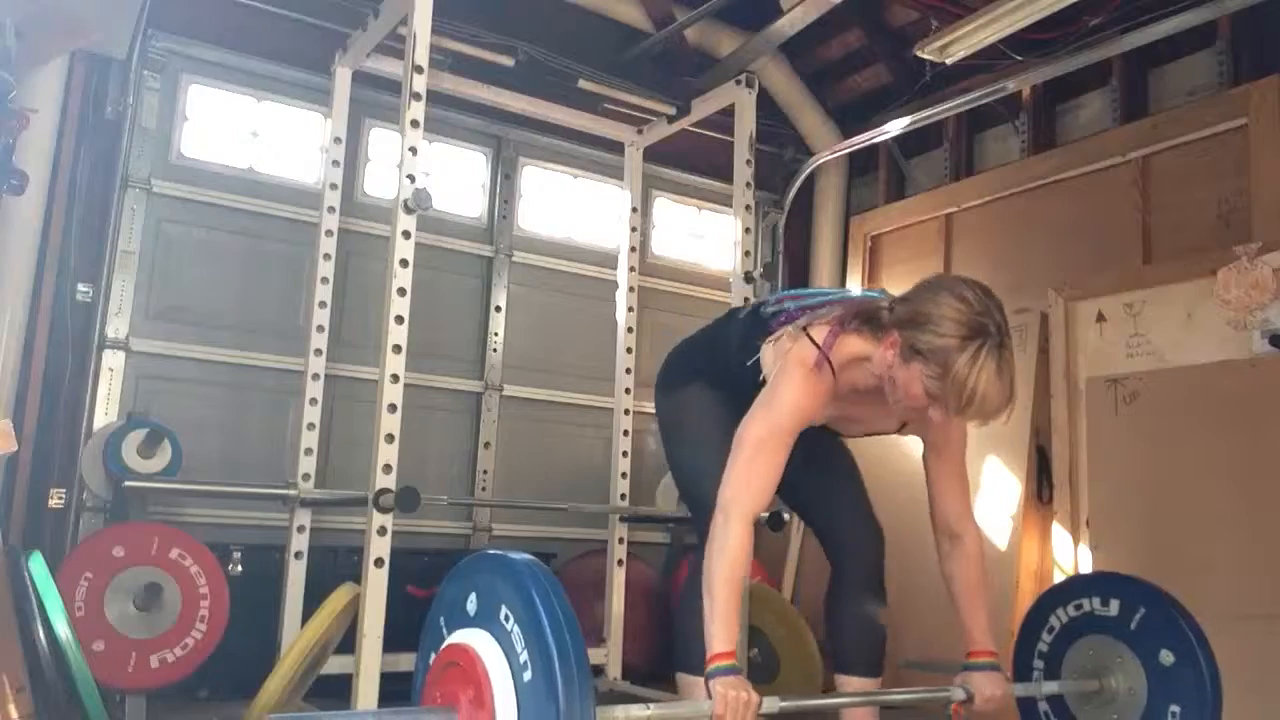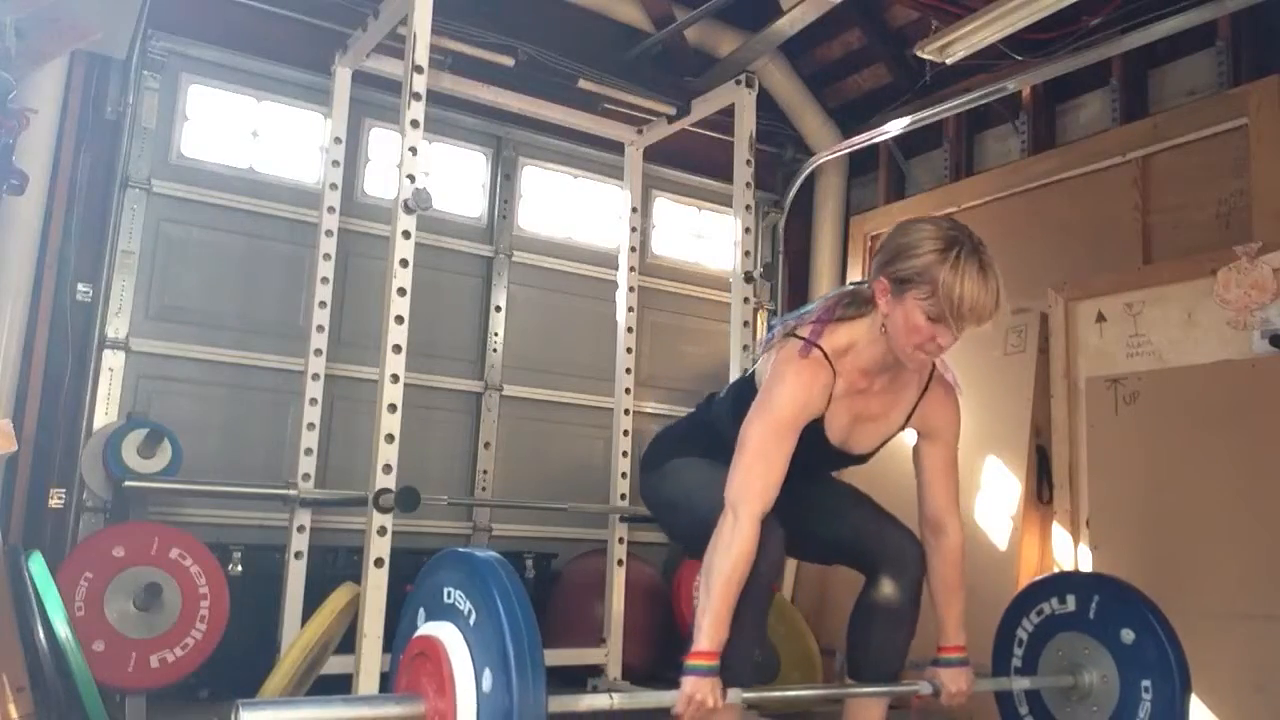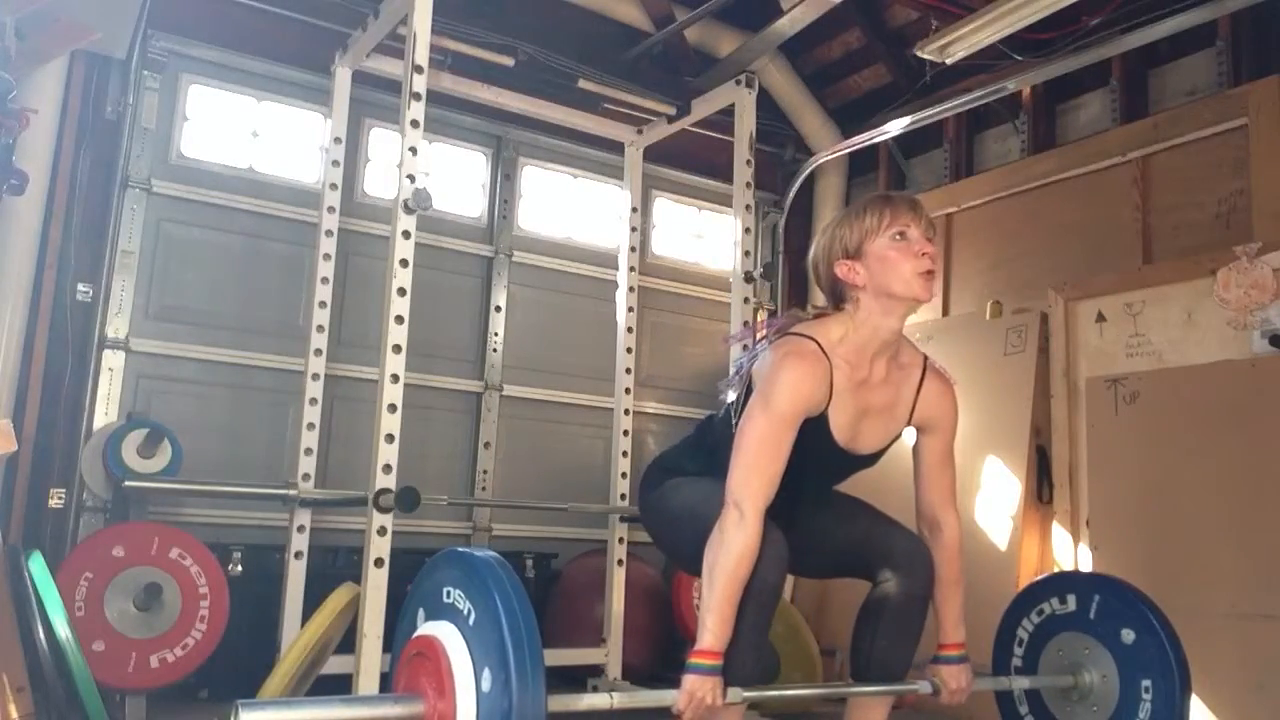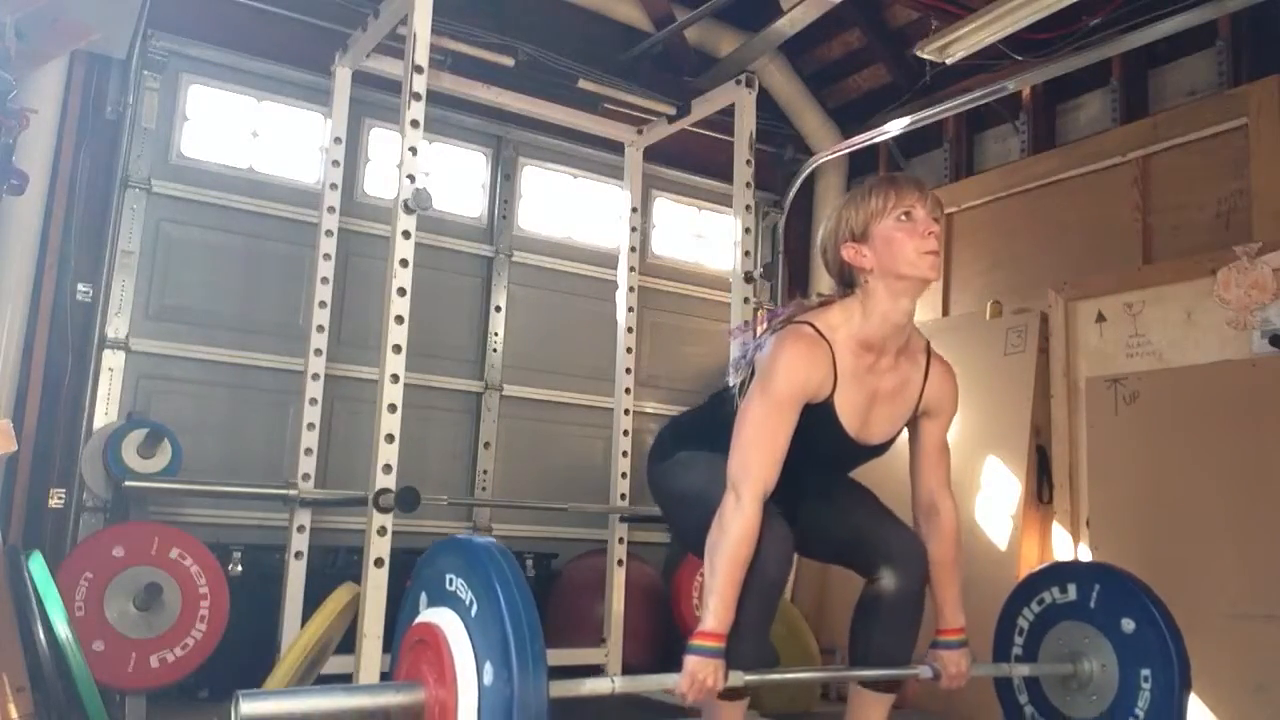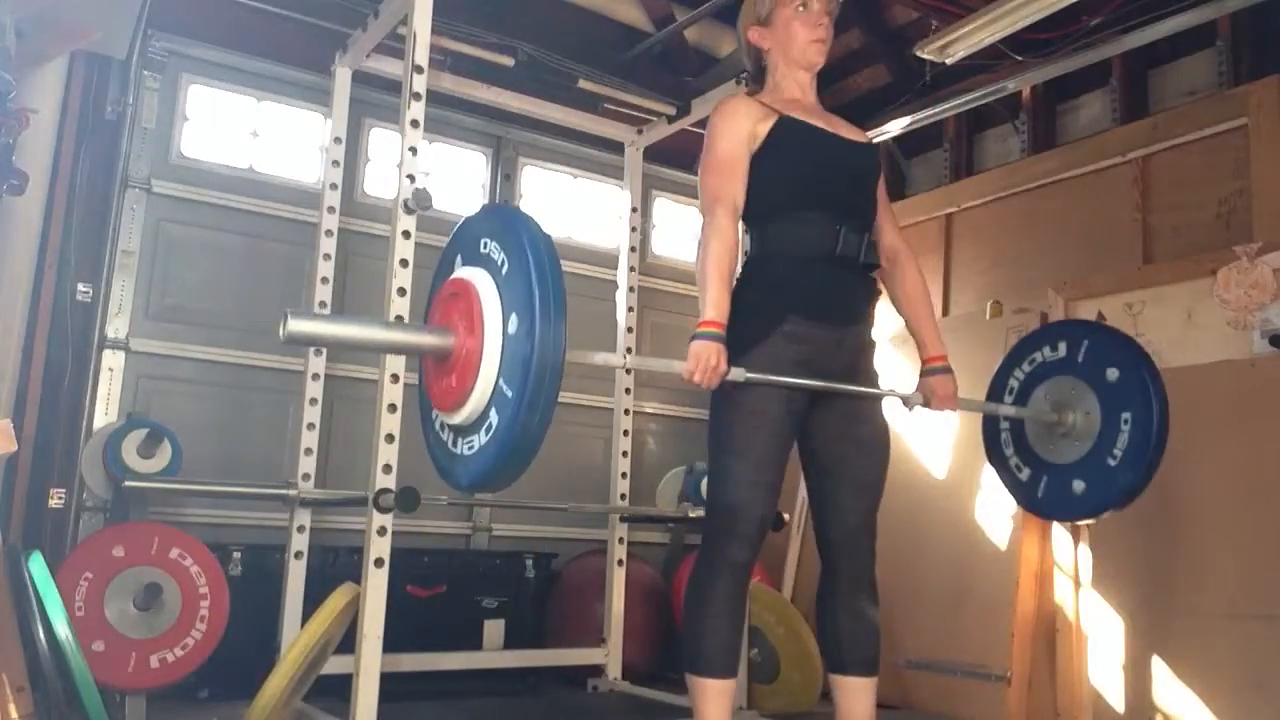
dt=1s
person 1, frame 1
left shoulder: (931, 393)
right shoulder: (811, 368)
left elbow: (956, 533)
right elbow: (734, 513)
left wrist: (982, 657)
right wrist: (722, 666)
right hip: (701, 386)
left knee: (859, 542)
right knee: (721, 526)
person 1, frame 2
left shoulder: (935, 399)
right shoulder: (807, 366)
left elbow: (942, 527)
right elbow: (741, 515)
left wrist: (952, 651)
right wrist: (703, 660)
left hip: (791, 481)
right hip: (688, 464)
left knee: (900, 556)
right knee: (760, 545)
person 1, frame 3
left shoulder: (930, 390)
right shoulder: (802, 363)
left elbow: (941, 521)
right elbow: (742, 513)
left wrist: (952, 648)
right wrist: (706, 658)
left hip: (793, 500)
right hip: (689, 486)
left knee: (907, 560)
right knee: (762, 553)
person 1, frame 4
left shoulder: (934, 378)
right shoulder: (804, 350)
left elbow: (936, 507)
right elbow: (743, 498)
left wrist: (952, 633)
right wrist: (708, 639)
right hip: (697, 460)
left knee: (903, 558)
right knee: (765, 548)
person 1, frame 5
left shoulder: (856, 138)
right shoulder: (744, 115)
left elbow: (892, 250)
right elbow: (721, 221)
left wrist: (934, 357)
right wrist: (711, 329)
left hip: (847, 349)
right hip: (769, 335)
left knee: (852, 546)
right knee: (736, 533)
